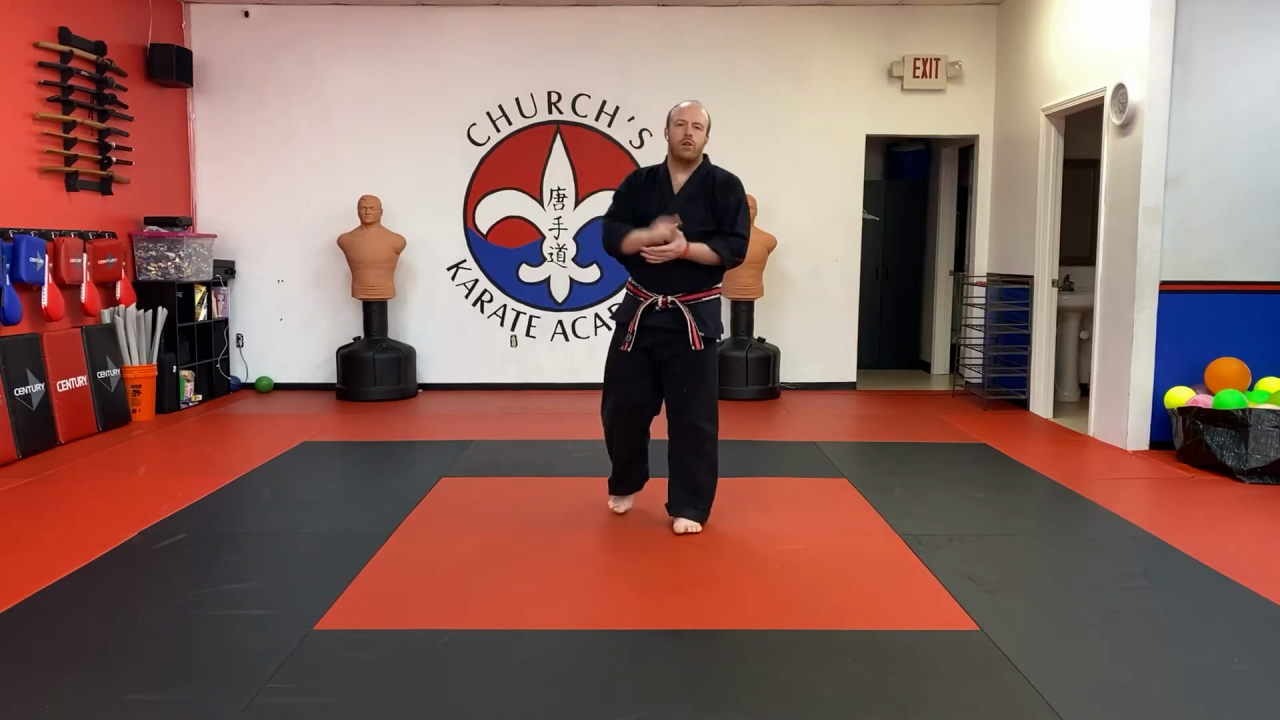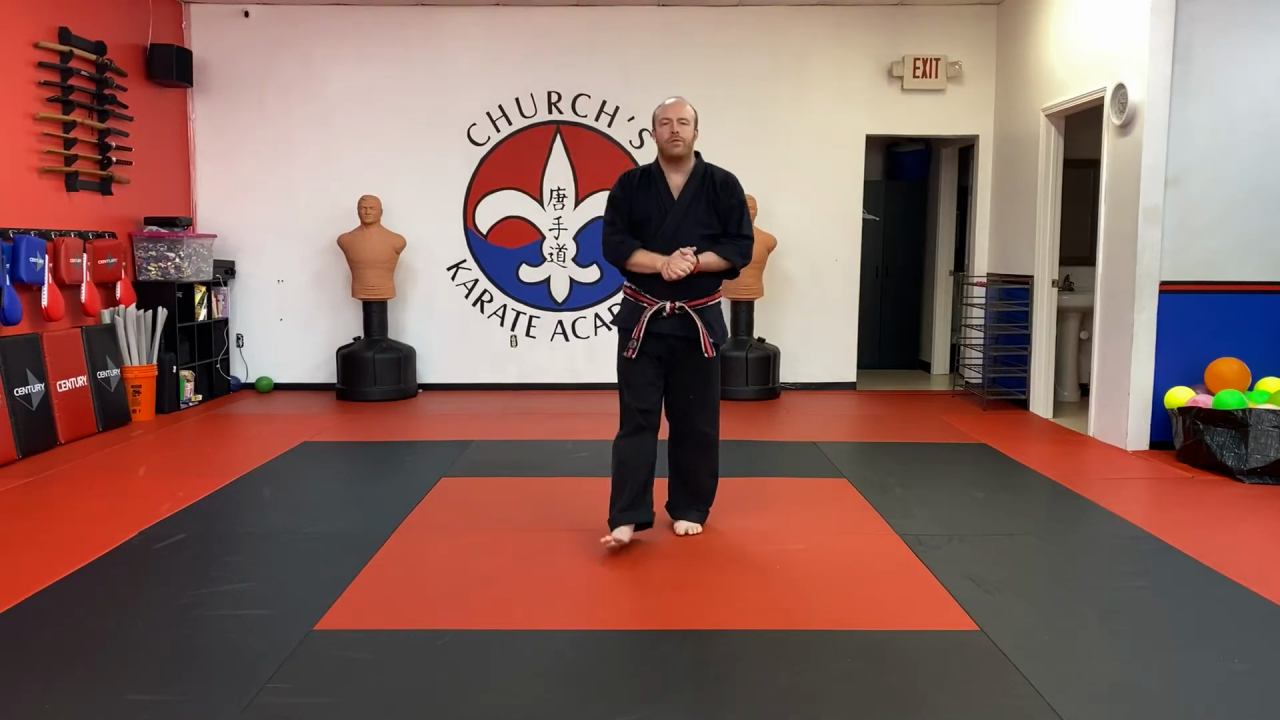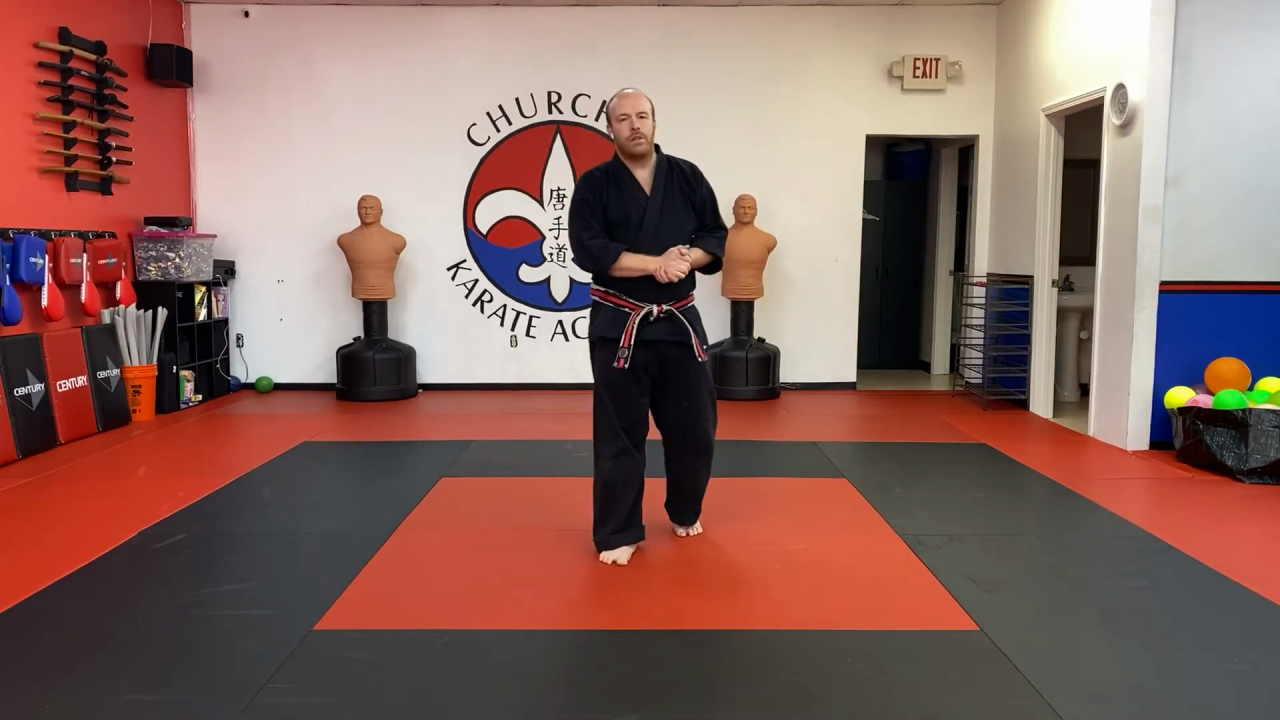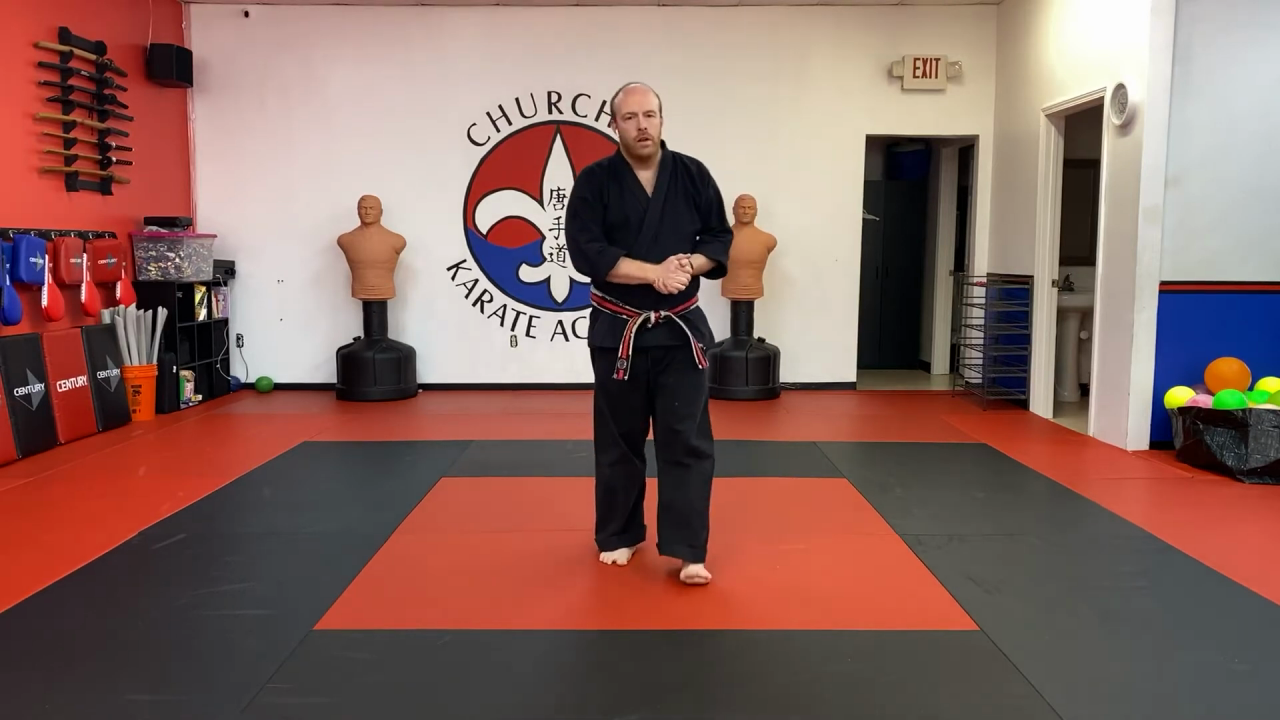
dt=0.5s
person 1, frame 1
left shoulder: (725, 185)
right shoulder: (640, 184)
left elbow: (733, 248)
right elbow: (613, 237)
left wrist: (684, 249)
right wrist: (648, 236)
left hip: (694, 315)
right hip: (640, 312)
left knee: (693, 416)
right knee: (625, 405)
left ankle: (689, 506)
right ankle: (626, 484)
person 1, frame 2
left shoulder: (722, 185)
right shoulder: (630, 185)
left elbow: (739, 248)
right elbow: (614, 245)
left wrist: (694, 263)
right wrist: (664, 263)
left hip: (697, 320)
right hip: (642, 319)
left knee: (695, 421)
right knee: (636, 417)
left ankle: (690, 509)
right ankle: (627, 517)
person 1, frame 3
left shoulder: (687, 176)
right shoulder: (594, 184)
left elbow: (715, 237)
right elbow: (590, 250)
left wrist: (687, 259)
right wrist: (656, 263)
left hip: (678, 322)
right hip: (618, 324)
left knee: (693, 426)
right knee: (619, 433)
left ankle: (685, 511)
right ankle: (619, 533)
person 1, frame 4
left shoulder: (693, 175)
right shoulder: (595, 181)
left elbow: (719, 239)
right elbow: (586, 251)
left wrist: (689, 266)
right wrist: (652, 273)
left hip: (680, 328)
right hip: (618, 329)
left knee: (686, 439)
right knee: (619, 439)
left ankle: (686, 549)
right ankle: (619, 535)
